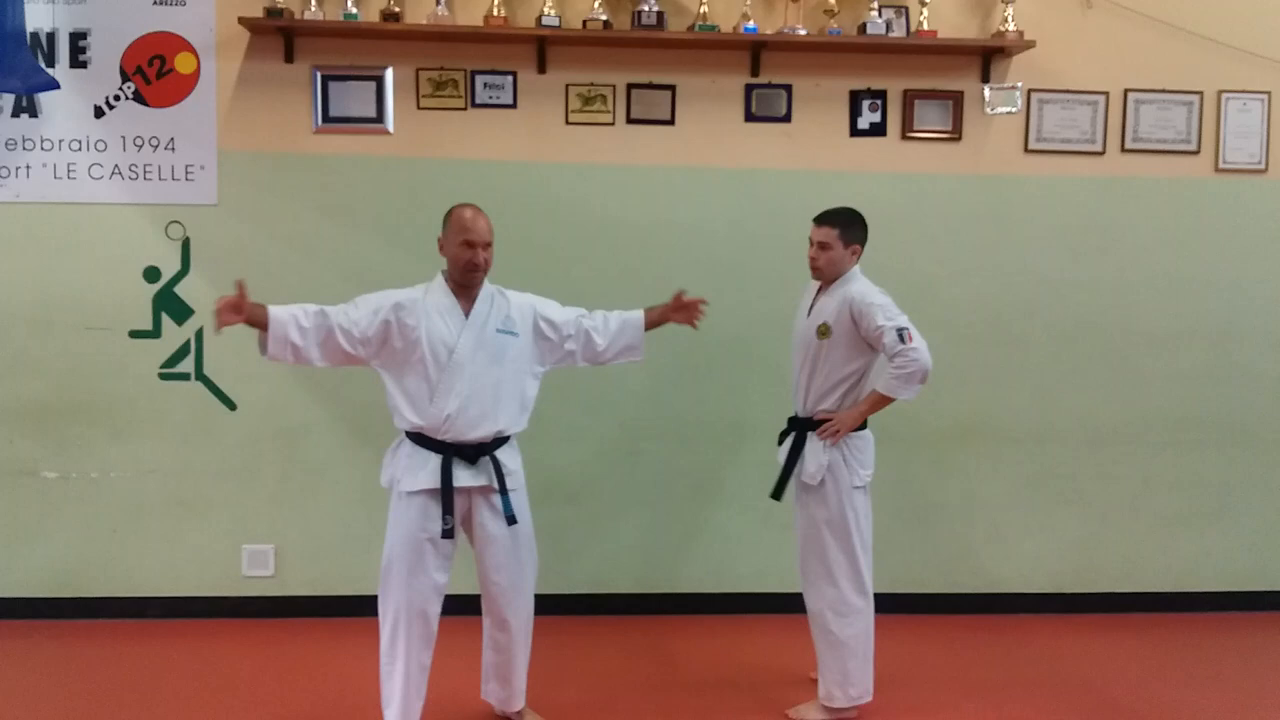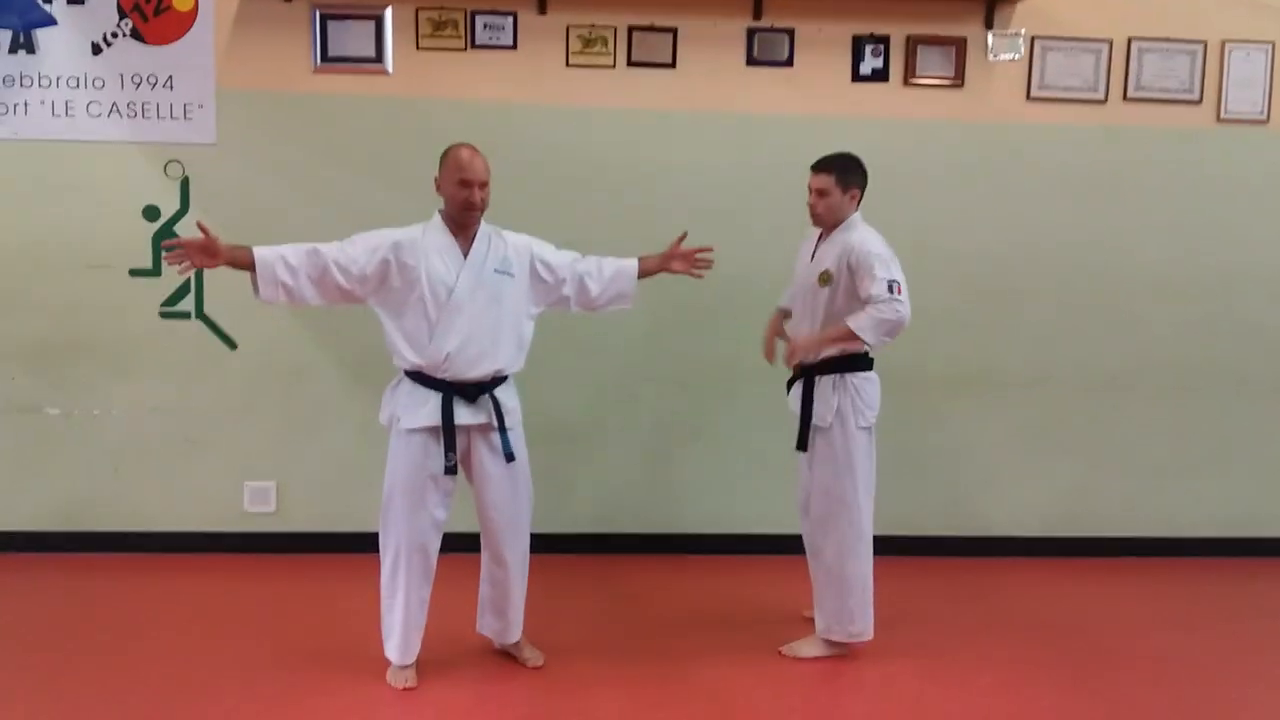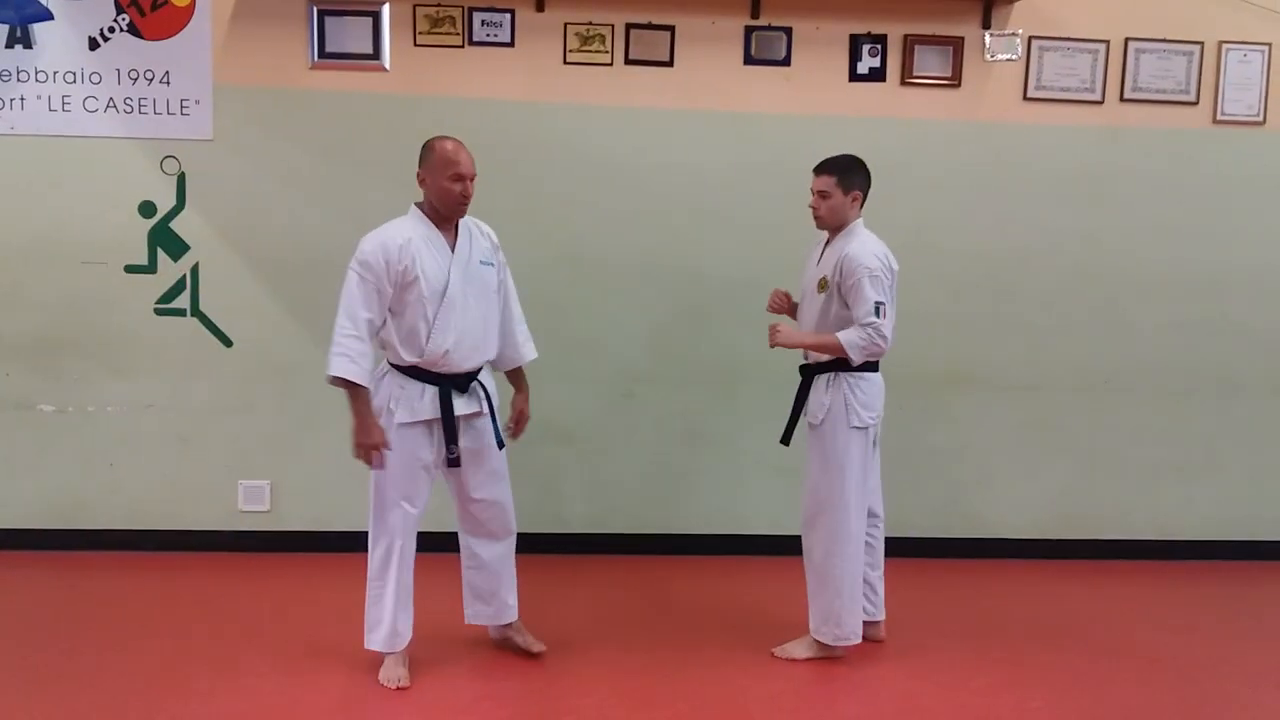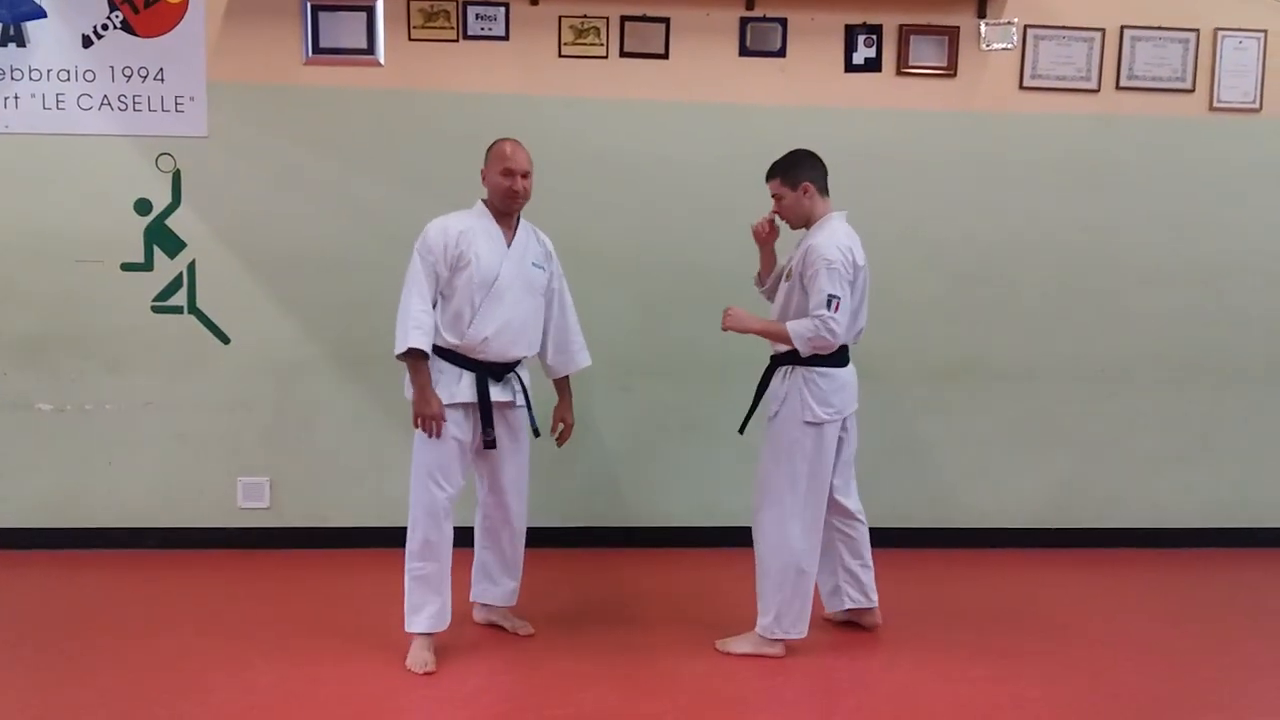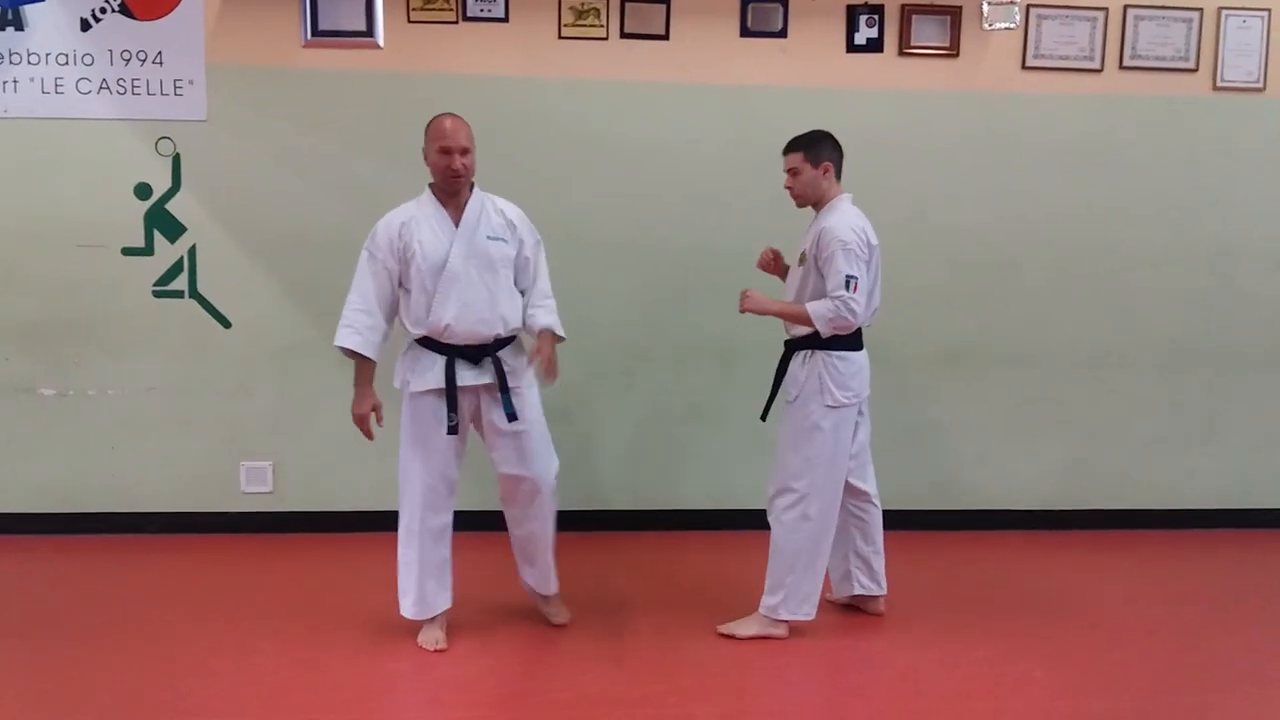
dt=0.7s
person 1, frame 1
left shoulder: (524, 312)
right shoulder: (398, 311)
left elbow: (594, 331)
right elbow: (323, 326)
left wrist: (663, 315)
right wrist: (249, 314)
left hip: (496, 471)
right hip: (425, 472)
left knee: (511, 593)
right knee: (409, 596)
person 1, frame 2
left shoulder: (521, 253)
right shoulder: (397, 250)
left elbow: (587, 275)
right elbow: (317, 265)
left wrist: (661, 263)
right wrist: (225, 256)
left hip: (493, 409)
right hip: (424, 410)
left knee: (509, 527)
right knee: (410, 532)
left ankle: (507, 632)
right ankle: (402, 653)
person 1, frame 3
left shoulder: (484, 240)
right shoulder: (386, 245)
left elbow: (506, 318)
right elbow: (355, 332)
left wrist: (520, 391)
right wrist: (363, 416)
left hip: (473, 397)
right hip: (409, 401)
left knee: (492, 512)
right knee: (395, 522)
left ankle: (502, 620)
right ankle: (392, 645)
person 1, frame 4
left shoulder: (540, 247)
right shoulder: (446, 233)
left elbow: (557, 326)
right elbow: (415, 312)
left wrist: (565, 397)
right wrist: (423, 388)
left hip: (508, 388)
right hip: (451, 384)
left knee: (507, 503)
right knee: (433, 503)
left ankle: (491, 601)
right ankle: (424, 628)
person 1, frame 5
left shoulder: (508, 217)
right shoulder: (399, 226)
left elbow: (538, 283)
right elbow: (370, 307)
left wrist: (545, 337)
right wrist: (363, 387)
left hip: (504, 368)
right hip: (434, 372)
left knee: (534, 477)
right knee: (427, 491)
left ankle: (544, 586)
right ankle: (430, 610)
person 2, frame 1
left shoulder: (862, 299)
right shoulder: (816, 292)
left elbow: (915, 360)
left wrist: (858, 412)
right wrist: (806, 429)
left hip: (838, 449)
right hip: (811, 444)
left knee: (839, 571)
right knee: (823, 565)
right ankle: (843, 668)
person 2, frame 2
left shoulder: (863, 247)
right shoulder: (817, 240)
left elbow: (892, 312)
left wrist: (819, 339)
right wrist: (776, 323)
left hip: (844, 388)
right hip: (815, 386)
left knee: (840, 509)
right knee: (818, 506)
left ankle: (841, 629)
right ankle: (840, 607)
person 2, frame 3
left shoulder: (862, 255)
right shoulder: (830, 247)
left elbow: (874, 338)
left wrist: (800, 339)
right wrist: (794, 311)
left hip: (845, 393)
right hip: (837, 390)
left knee: (833, 514)
right knee: (857, 509)
left ankle: (832, 631)
right ankle: (867, 615)
person 2, frame 4
left shoulder: (826, 248)
right shoulder: (828, 238)
left elbow: (824, 331)
right elbow: (783, 295)
left wrist: (751, 325)
right wrist: (766, 251)
left hip: (808, 385)
right hip: (826, 382)
left knee: (786, 509)
right knee: (835, 498)
left ankle: (773, 632)
right ankle: (859, 603)
person 2, frame 5
left shoulder: (839, 230)
right shoulder: (837, 223)
left elbow: (844, 311)
left wrist: (770, 306)
right wrist: (786, 273)
left hip: (825, 370)
right hip: (836, 366)
left knee: (800, 492)
right knee: (851, 483)
left ankle: (778, 613)
right ankle: (866, 589)
